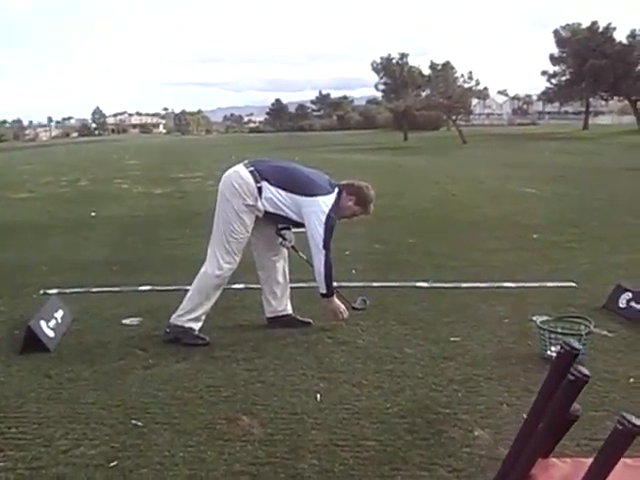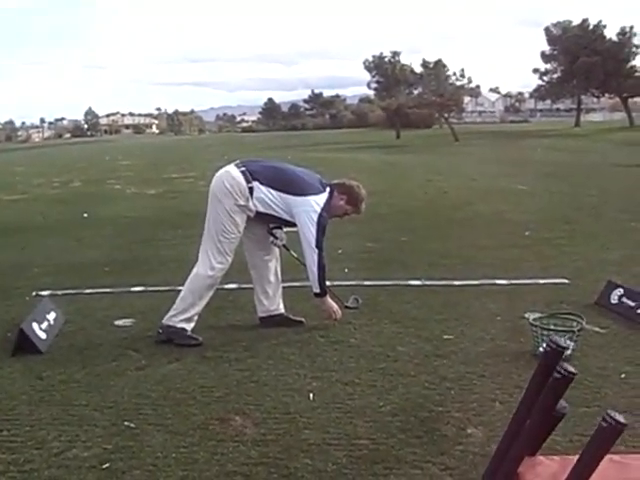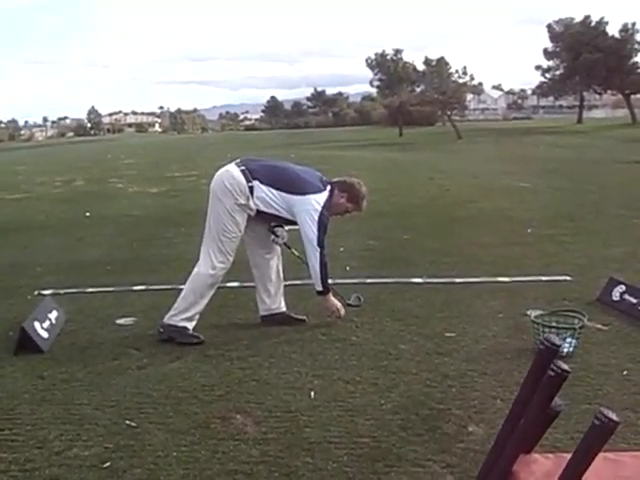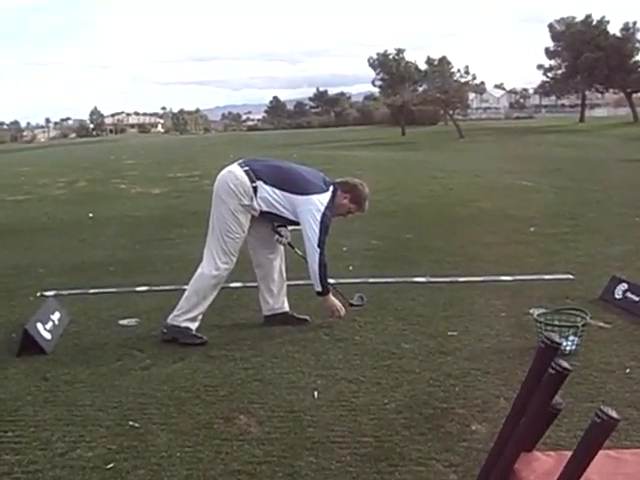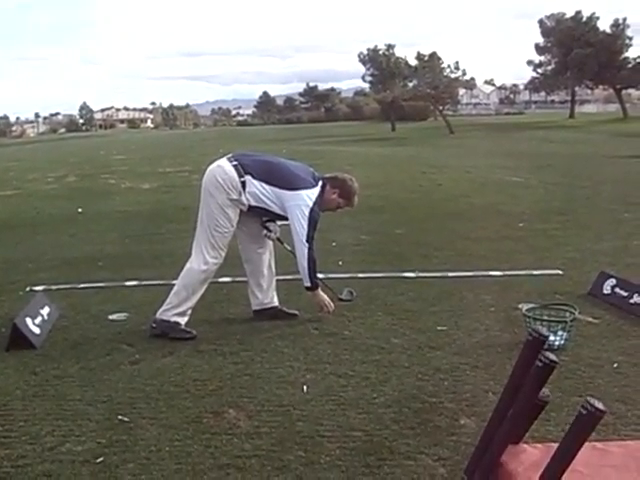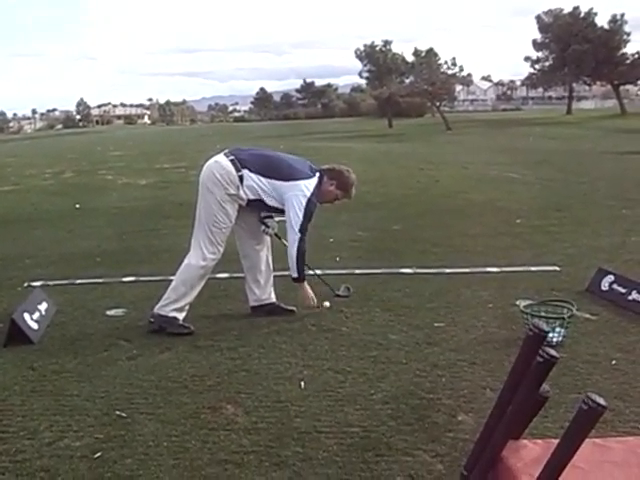
dt=0.5s
person 1, frame 1
left shoulder: (328, 188)
right shoulder: (324, 205)
right elbow: (321, 253)
left wrist: (285, 227)
right wrist: (329, 297)
left hip: (247, 182)
right hip: (243, 187)
left knee: (273, 251)
right knee: (223, 262)
left ankle: (278, 312)
right ankle: (182, 325)
person 1, frame 2
left shoulder: (320, 187)
right shoulder: (315, 205)
right elbow: (314, 252)
left wrist: (276, 227)
right wrist: (323, 297)
left hip: (238, 182)
right hip: (234, 187)
left knee: (265, 250)
right knee: (216, 262)
left ankle: (271, 312)
right ankle: (174, 325)
person 1, frame 3
left shoulder: (320, 185)
right shoulder: (315, 203)
right elbow: (316, 250)
left wrist: (277, 224)
right wrist: (326, 295)
left hip: (239, 180)
right hip: (235, 187)
left knee: (266, 249)
right knee: (216, 261)
left ankle: (272, 310)
right ankle: (175, 324)
person 1, frame 4
left shoulder: (323, 185)
right shoulder: (318, 204)
right elbow: (315, 251)
left wrist: (280, 225)
right wrist: (325, 295)
left hip: (241, 180)
right hip: (238, 187)
left knee: (270, 248)
right knee: (220, 262)
left ankle: (275, 310)
right ankle: (179, 324)
person 1, frame 5
left shoulder: (312, 180)
right shoulder: (307, 200)
right elbow: (304, 246)
left wrist: (268, 219)
right wrist: (314, 290)
left hip: (229, 174)
right hip: (227, 181)
left knee: (259, 243)
right knee: (208, 257)
left ankle: (265, 304)
right ankle: (167, 319)
person 1, frame 6
left shoulder: (307, 173)
right shoulder: (305, 190)
right elbow: (295, 237)
left wrist: (265, 215)
right wrist: (301, 283)
left hip: (226, 170)
right hip: (224, 177)
left knee: (256, 239)
right knee: (207, 252)
left ankle: (262, 301)
right ankle: (165, 314)
